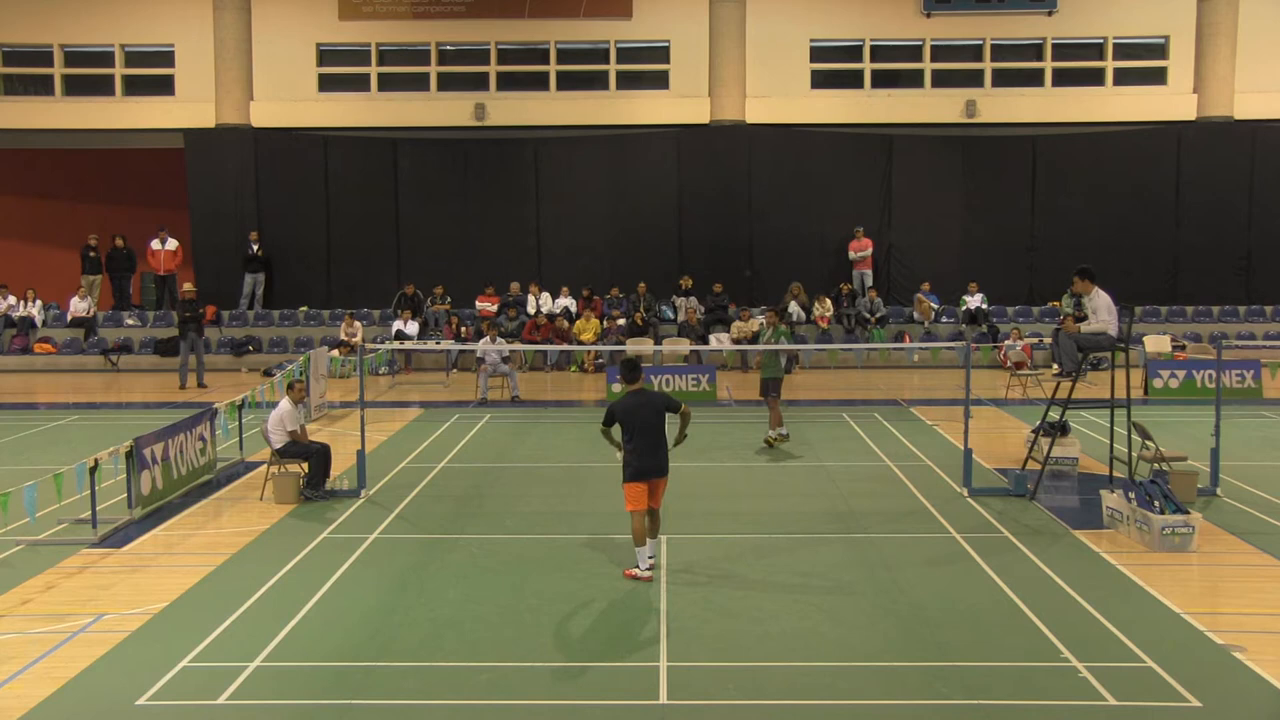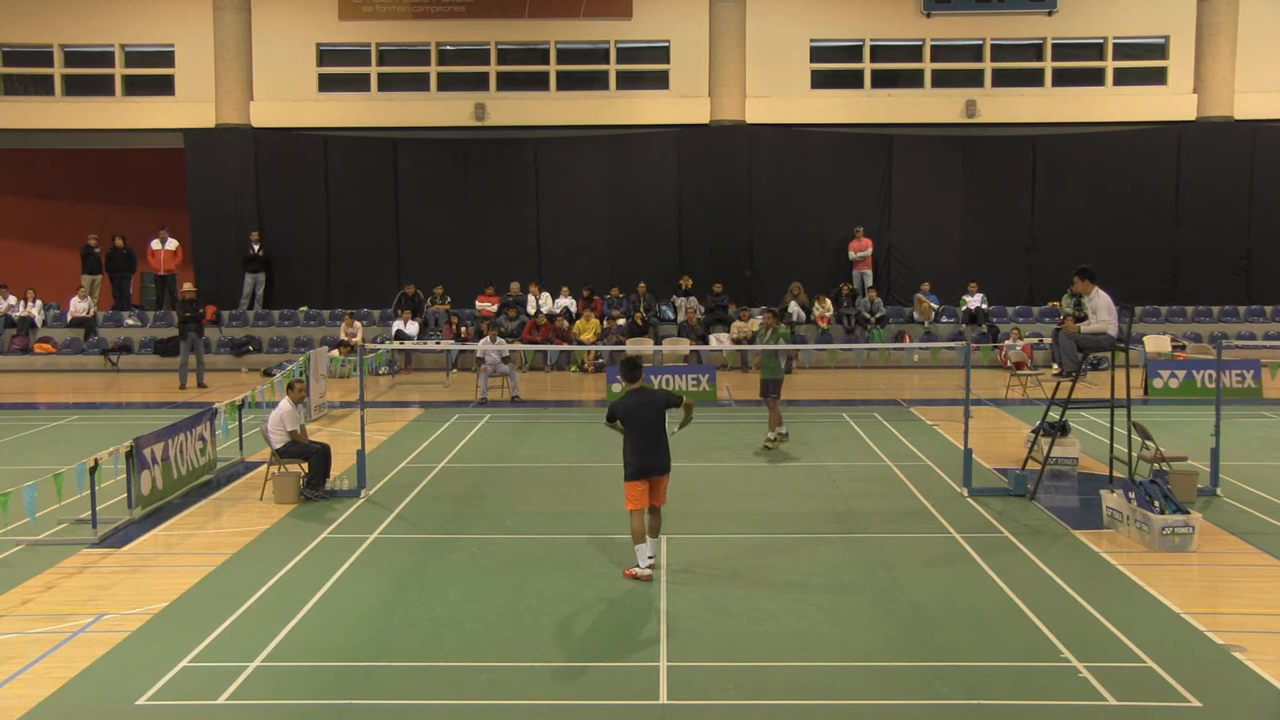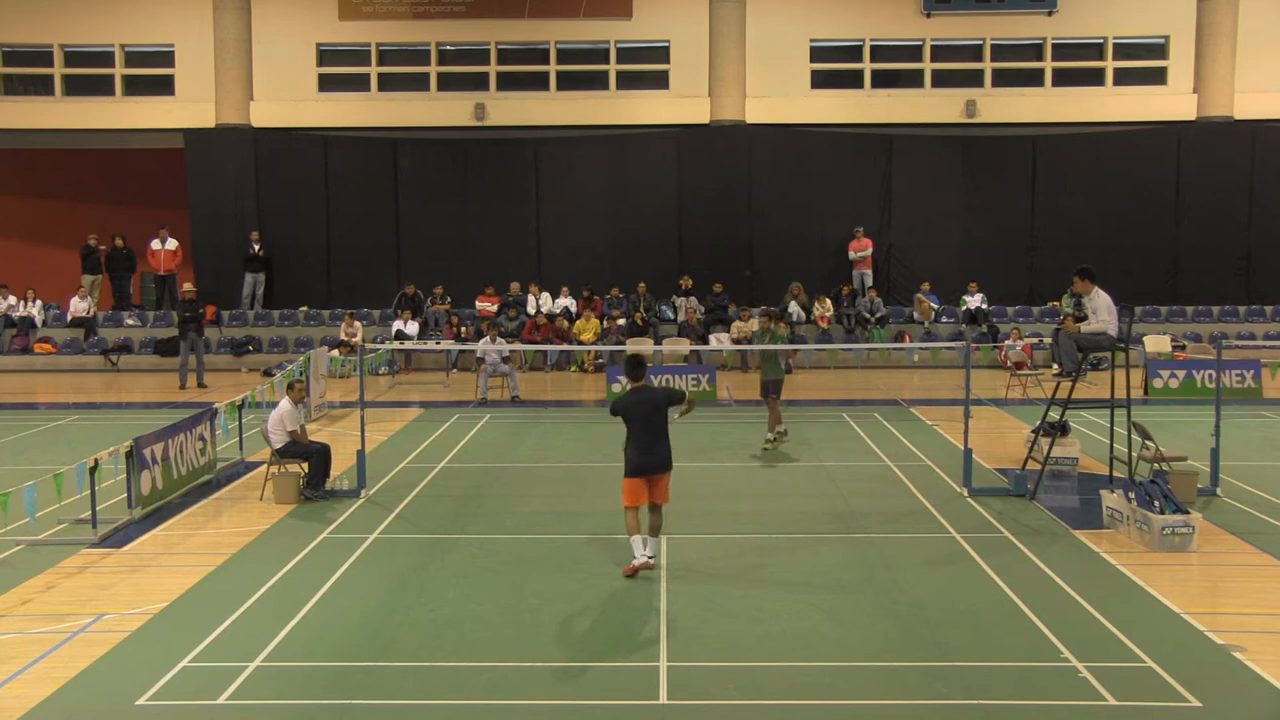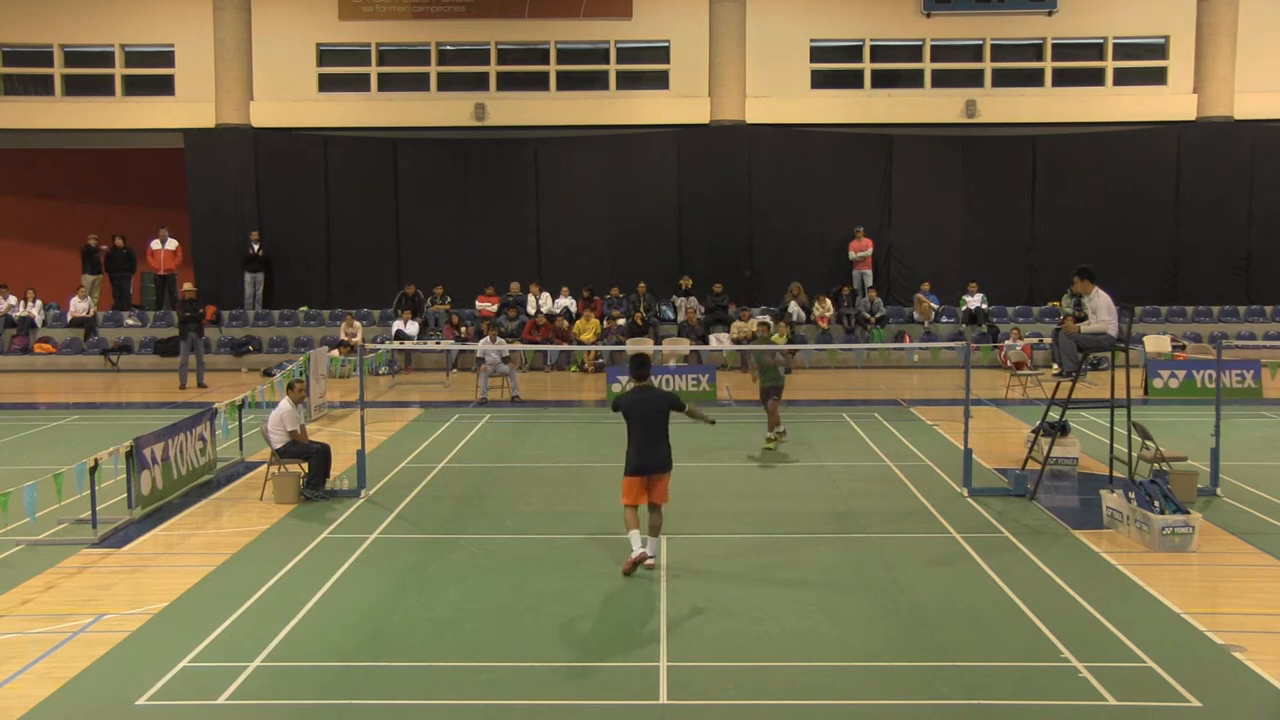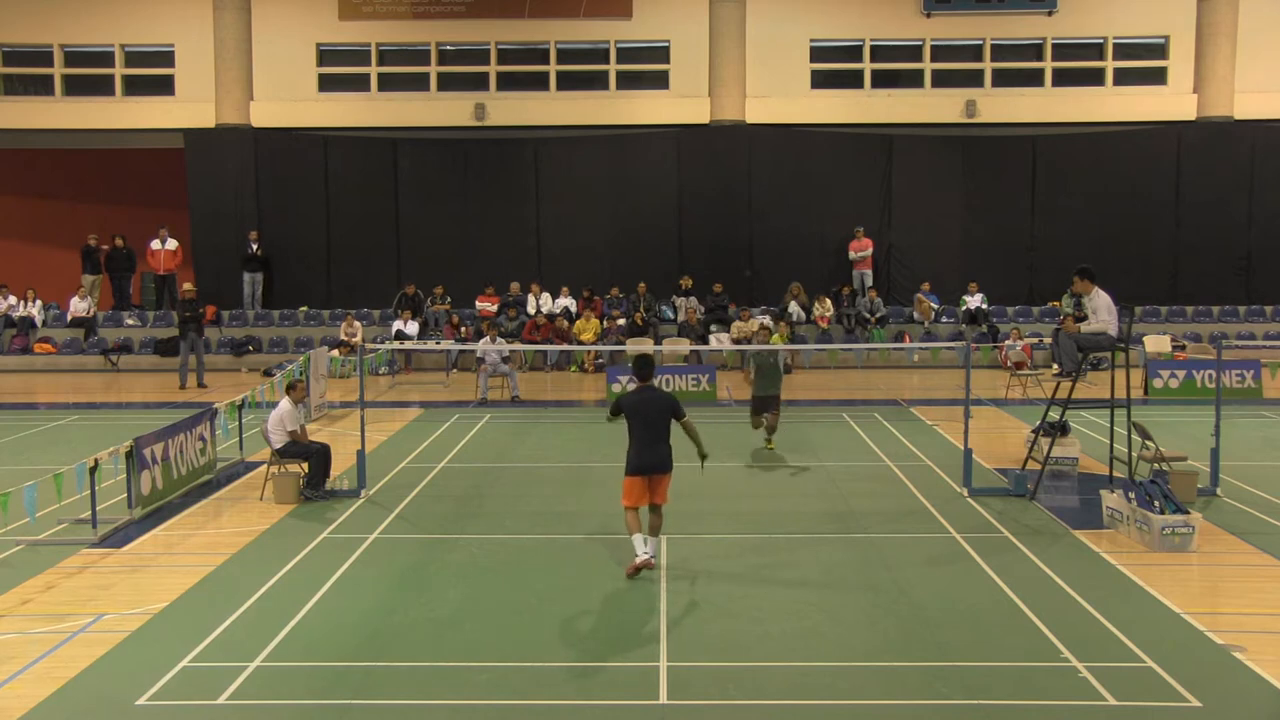
dt=0.2s
person 1, frame 1
left shoulder: (616, 406)
right shoulder: (659, 398)
left elbow: (604, 430)
right elbow: (686, 412)
left wrist: (619, 446)
right wrist: (681, 433)
left hip: (634, 468)
right hip: (659, 466)
left knee: (638, 515)
right knee: (653, 511)
left ankle: (643, 568)
right ankle: (650, 556)
person 1, frame 2
left shoulder: (617, 406)
right shoulder: (659, 396)
left elbow: (610, 423)
right elbow: (689, 403)
right wrist: (686, 419)
left hip: (635, 466)
right hip: (660, 464)
left knee: (636, 514)
right knee: (654, 510)
left ankle: (643, 567)
right ankle: (650, 556)
person 1, frame 3
left shoulder: (621, 402)
right shoulder: (662, 394)
right elbow: (690, 399)
right wrist: (686, 409)
left hip: (635, 464)
right hip: (661, 462)
left knee: (631, 509)
right knee: (655, 508)
left ankle: (639, 556)
right ankle: (650, 555)
person 1, frame 4
left shoulder: (624, 399)
right shoulder: (666, 397)
left elbow: (613, 407)
right elbow: (690, 411)
right wrist: (708, 419)
left hip: (636, 463)
right hip: (661, 462)
left knee: (630, 507)
right knee: (655, 508)
left ankle: (637, 549)
right ankle: (650, 555)
person 1, frame 5
left shoulder: (625, 399)
right shoulder: (668, 399)
left elbow: (610, 418)
right elbow: (688, 427)
right wrist: (701, 450)
left hip: (637, 463)
right hip: (663, 462)
left knee: (631, 509)
right knee: (656, 508)
left ankle: (641, 553)
right ankle: (650, 554)
